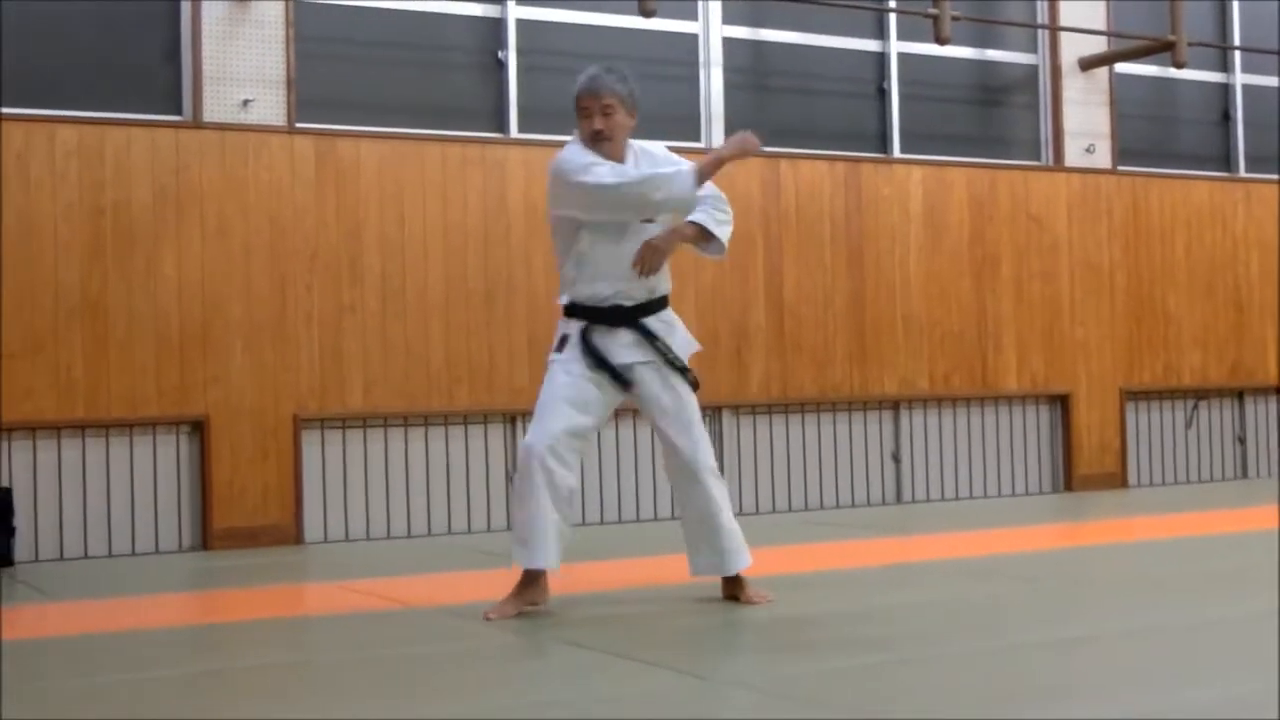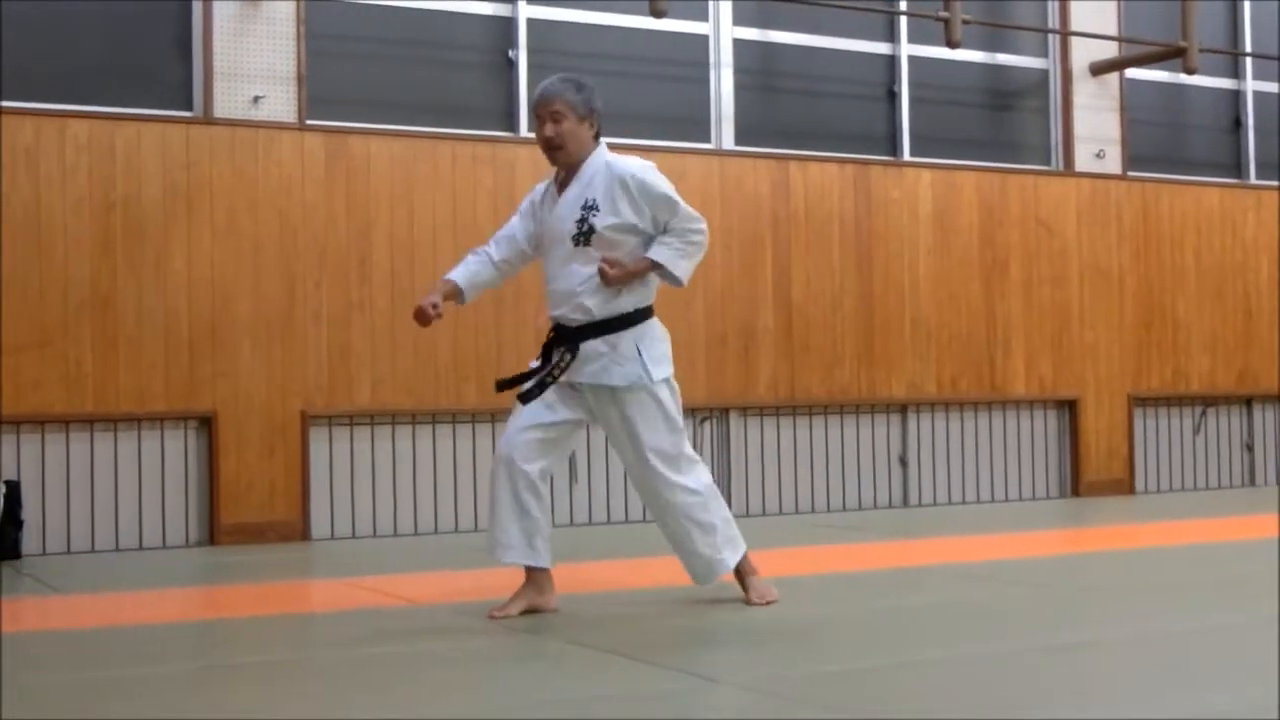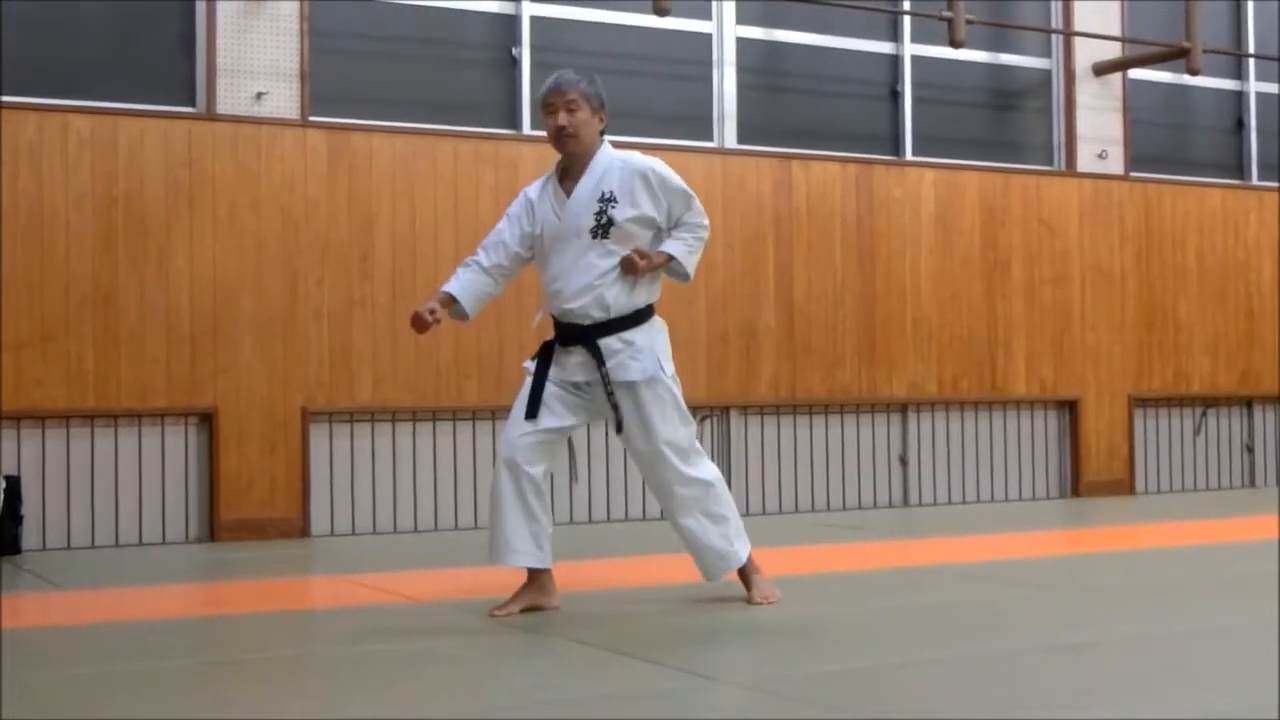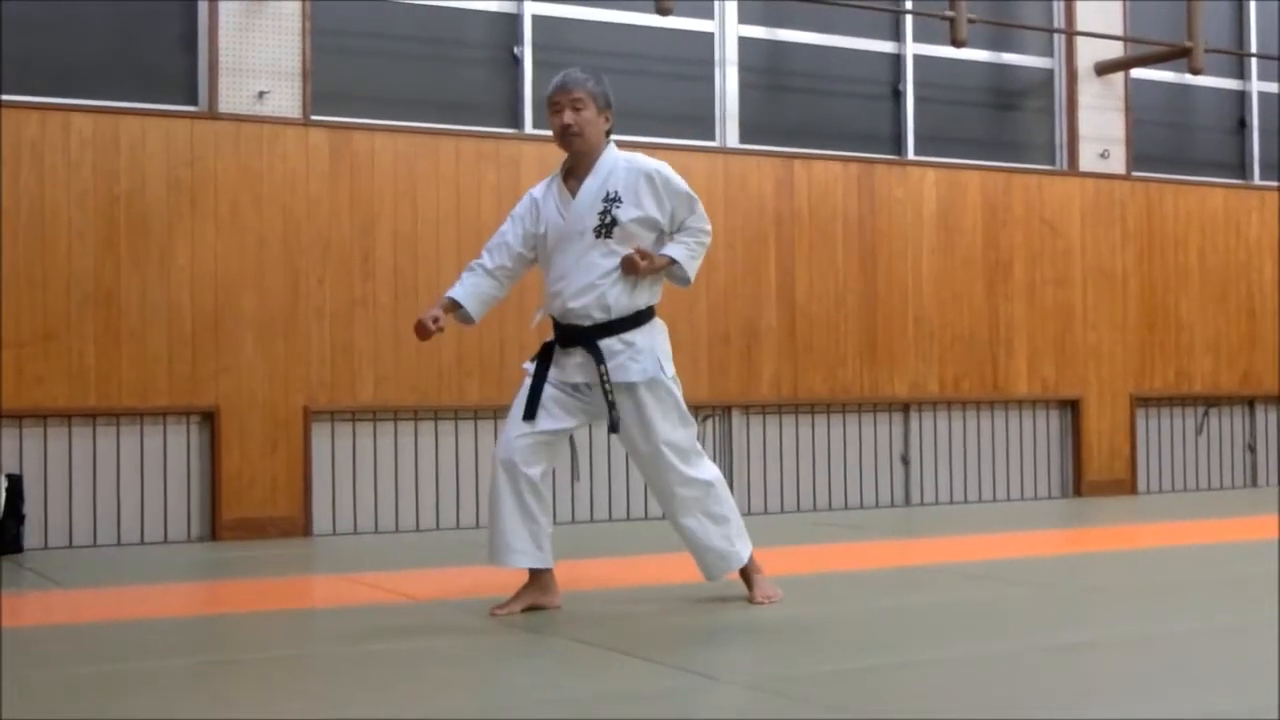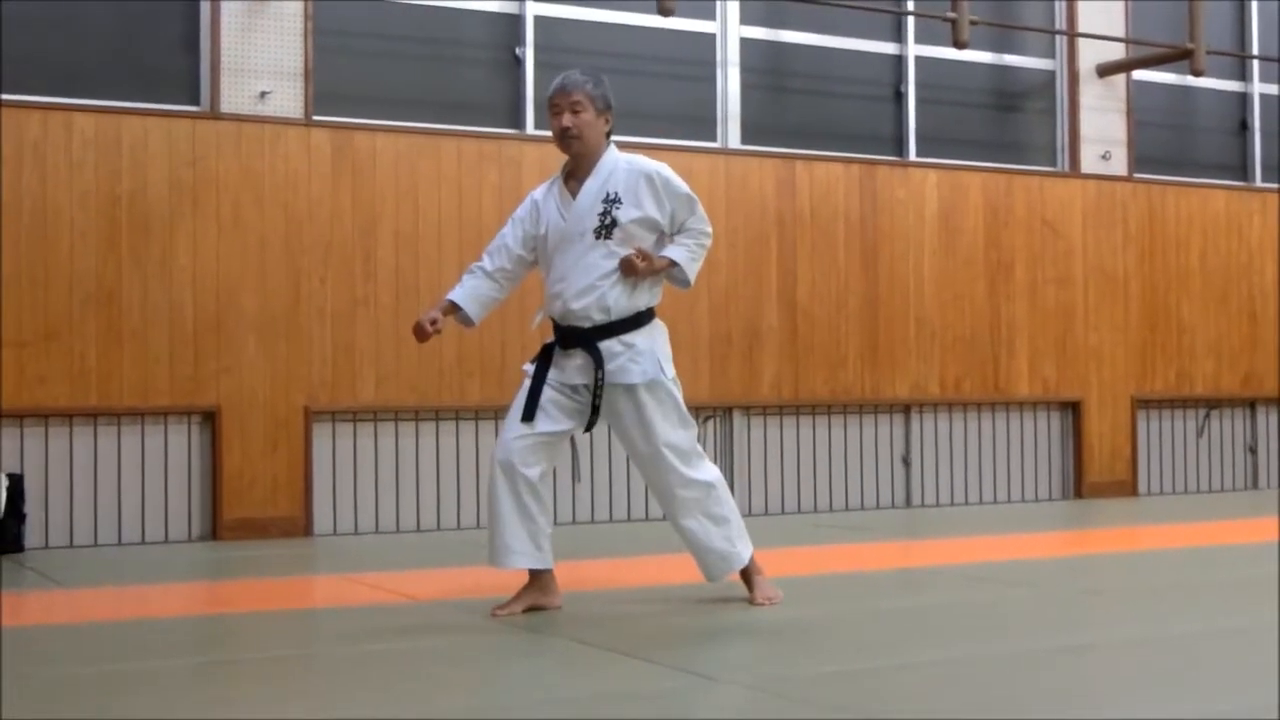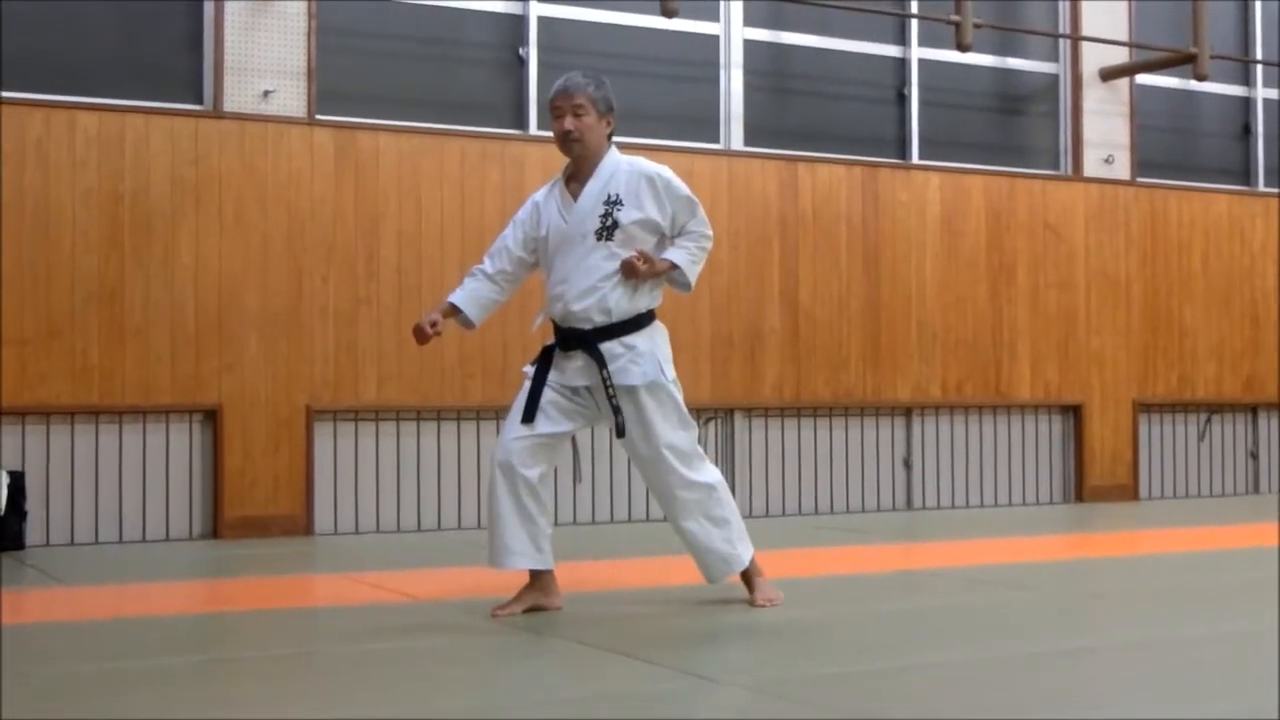
dt=0.3s
person 1, frame 1
left shoulder: (655, 158)
right shoulder: (570, 167)
left elbow: (714, 207)
right elbow: (648, 192)
left wrist: (677, 234)
right wrist: (721, 156)
left hip: (652, 334)
right hip: (588, 340)
left knee: (692, 455)
right knee: (544, 450)
left ankle: (731, 574)
right ankle: (533, 580)
person 1, frame 2
left shoulder: (628, 175)
right shoulder: (543, 197)
left elbow: (691, 231)
right elbow: (499, 253)
left wrist: (640, 268)
right wrist: (443, 292)
left hip: (627, 351)
right hip: (567, 353)
left knee: (667, 468)
right knee: (518, 454)
left ankle: (743, 568)
right ankle: (538, 583)
person 1, frame 3
left shoulder: (640, 172)
right shoulder: (535, 198)
left elbow: (695, 222)
right elbow: (492, 262)
left wrist: (661, 260)
right wrist: (441, 303)
left hip: (633, 347)
right hip: (566, 353)
left knee: (678, 462)
right knee: (518, 454)
left ankle: (747, 567)
right ankle: (539, 582)
person 1, frame 4
left shoulder: (646, 174)
right shoulder: (540, 199)
left elbow: (697, 228)
right elbow: (496, 264)
left wrist: (663, 261)
right wrist: (444, 308)
left hip: (633, 348)
right hip: (565, 354)
left knee: (678, 463)
right knee: (517, 454)
left ankle: (748, 568)
right ankle: (540, 582)
person 1, frame 5
left shoulder: (646, 176)
right shoulder: (541, 201)
left elbow: (698, 230)
right elbow: (497, 267)
left wrist: (663, 263)
right wrist: (443, 310)
left hip: (633, 349)
right hip: (565, 355)
left knee: (678, 463)
right knee: (515, 455)
left ankle: (749, 568)
right ankle: (540, 582)
person 1, frame 6
left shoulder: (648, 179)
right shoulder: (543, 204)
left elbow: (698, 233)
right elbow: (498, 269)
left wrist: (663, 267)
right wrist: (444, 313)
left hip: (634, 352)
right hip: (567, 358)
left knee: (679, 465)
right knee: (515, 456)
left ankle: (750, 569)
right ankle: (541, 581)
